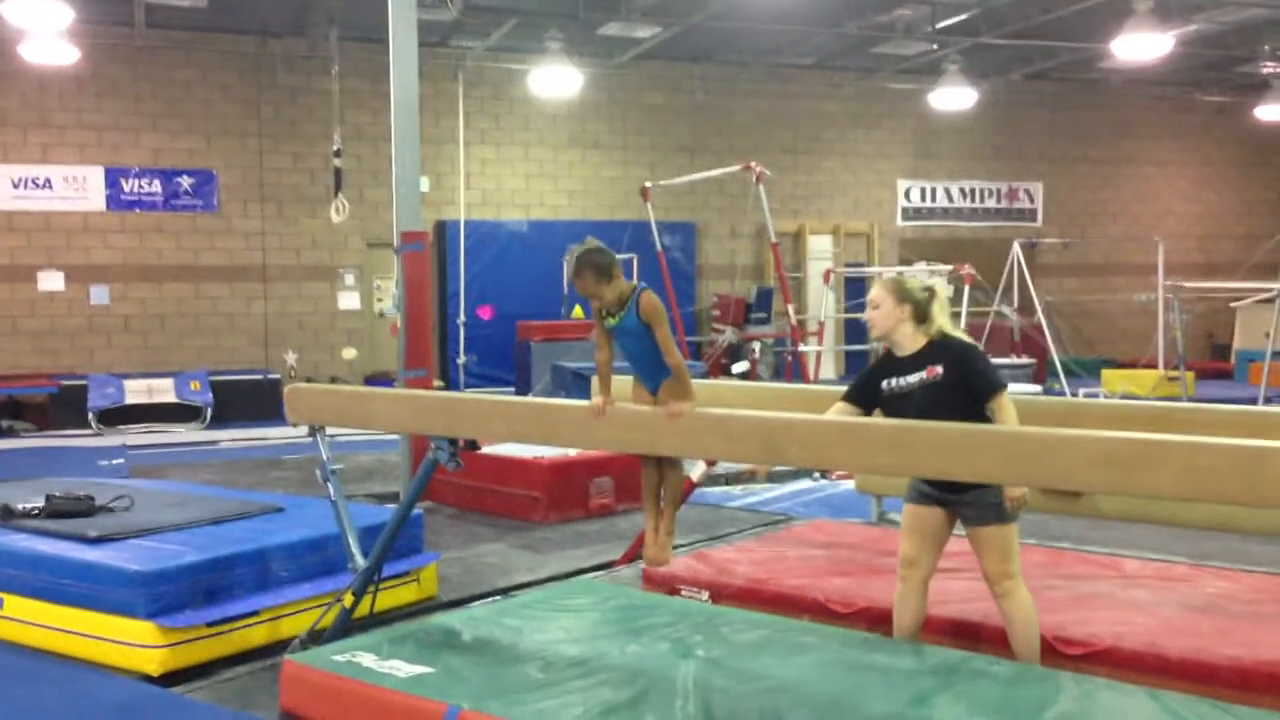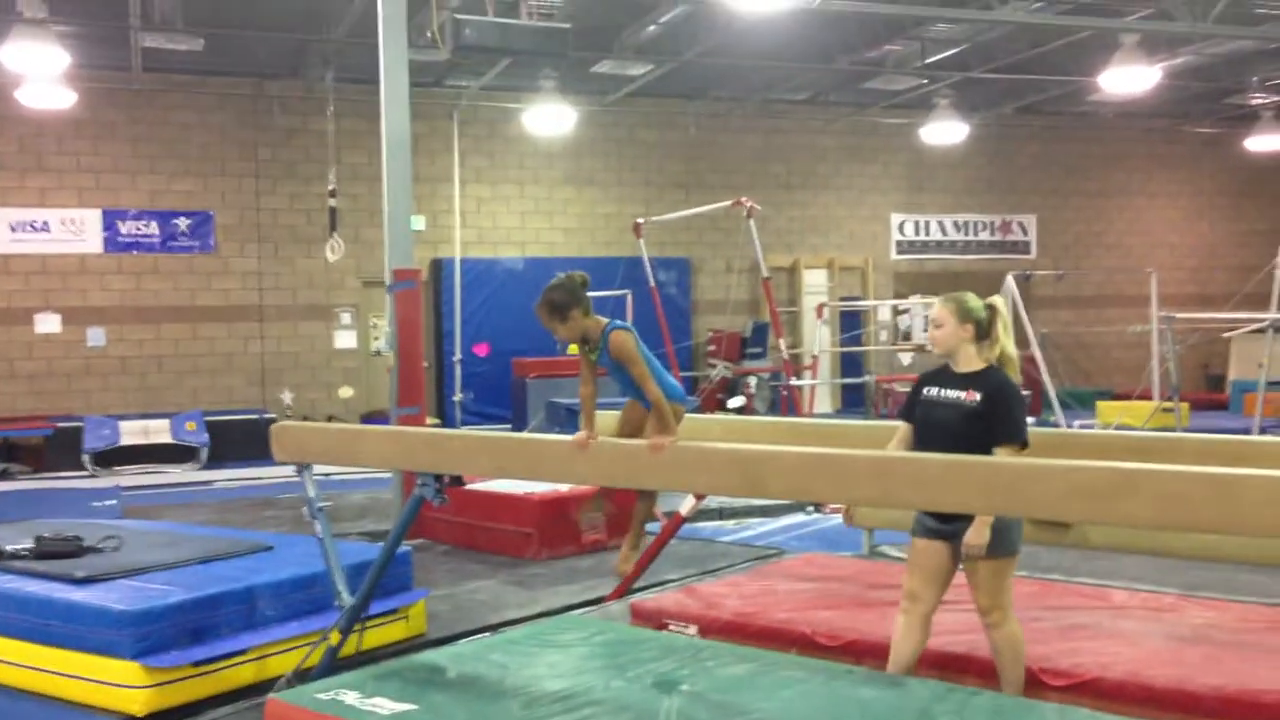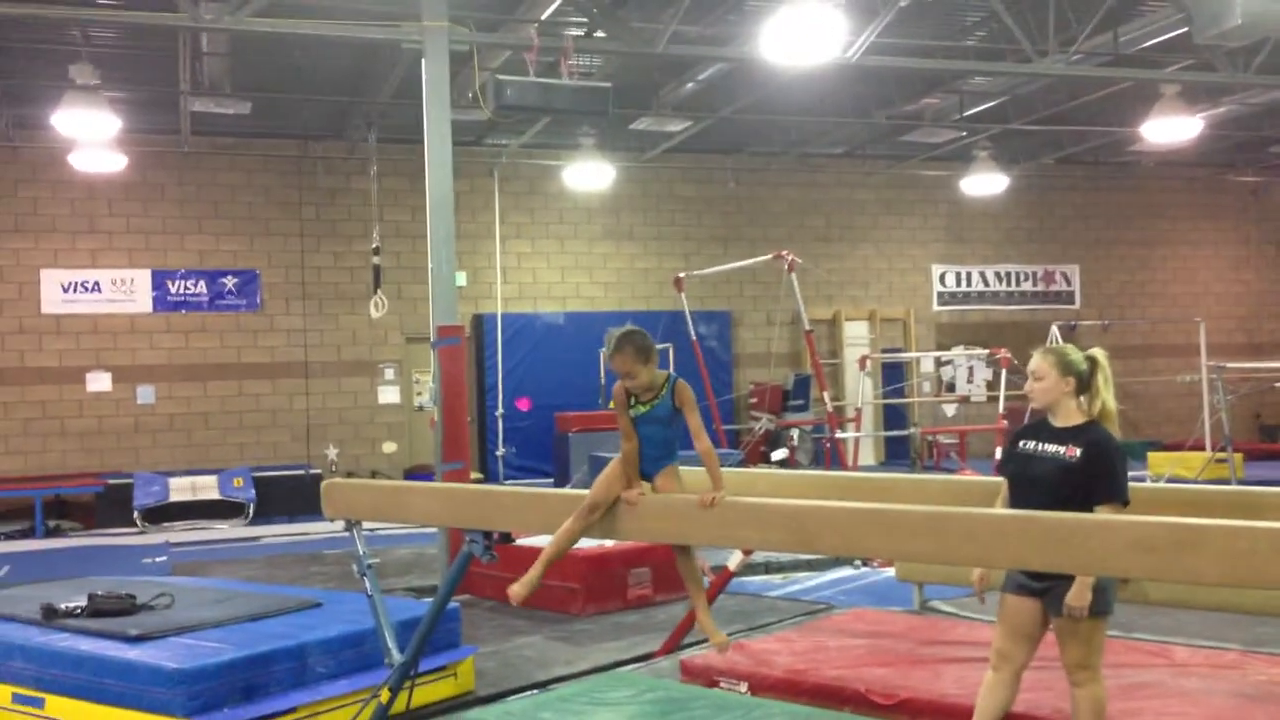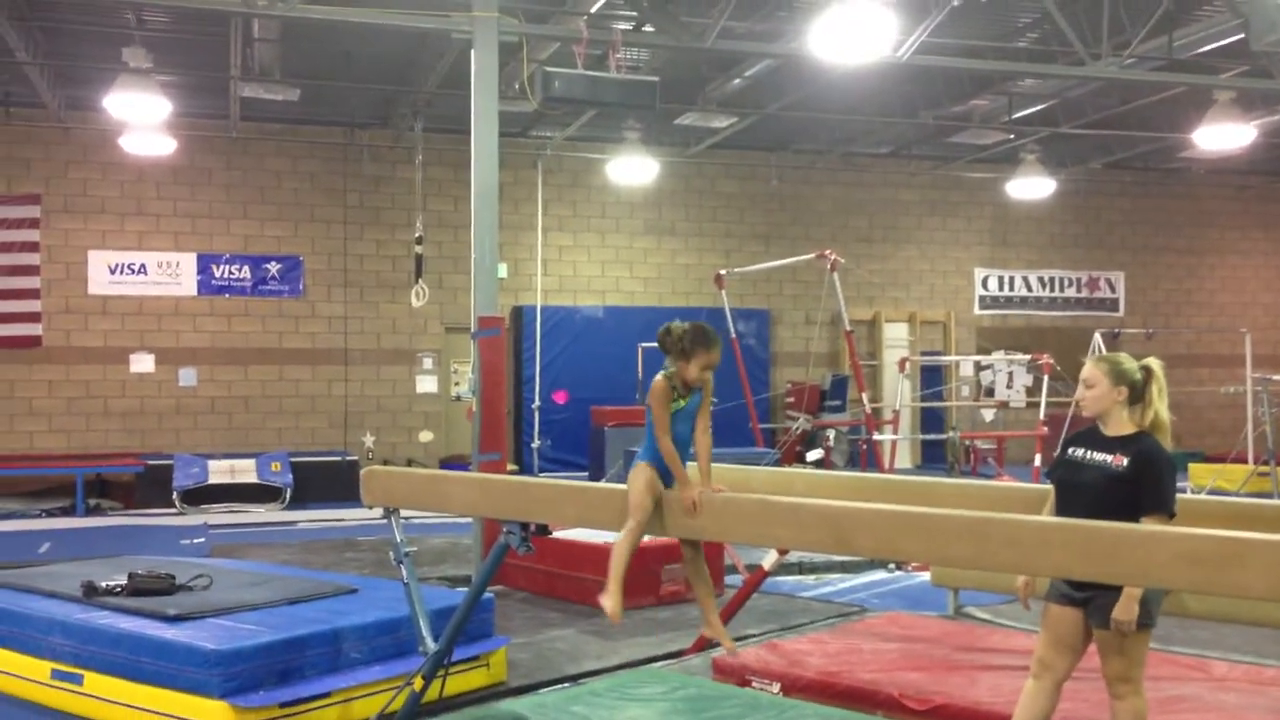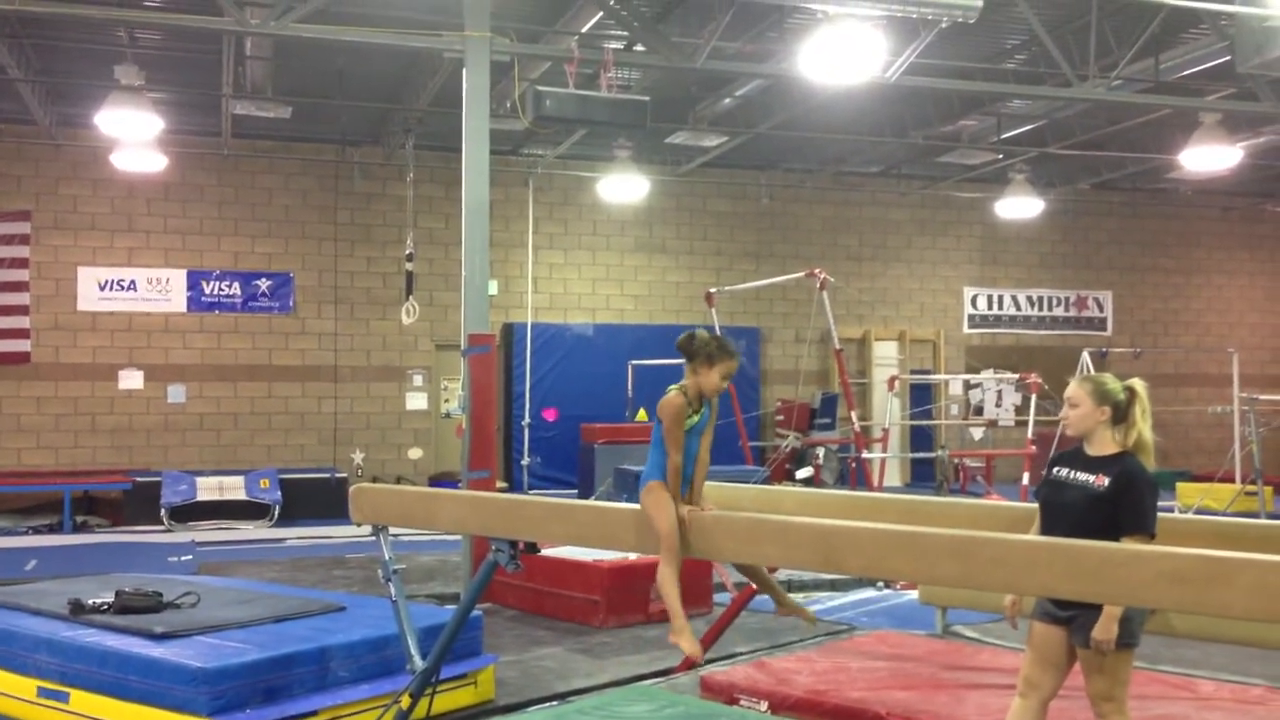
dt=1s
person 1, frame 1
left shoulder: (956, 354)
right shoulder: (882, 370)
left elbow: (1002, 409)
right elbow: (835, 419)
left hip: (980, 484)
right hip: (929, 484)
left knee: (1003, 580)
right knee: (909, 570)
person 1, frame 2
left shoulder: (1000, 388)
right shoulder: (929, 383)
right elbow: (904, 441)
left wrist: (984, 523)
left hip: (984, 518)
right hip: (933, 515)
left knee: (995, 613)
right knee: (914, 602)
person 1, frame 3
left shoulder: (1099, 444)
right shoulder: (1024, 436)
right elbow: (1006, 502)
left wrist: (1084, 582)
left hip: (1076, 575)
right hip: (1026, 570)
left knee: (1081, 672)
right knee: (1003, 660)
person 1, frame 4
left shoulder: (1149, 455)
right shoulder: (1076, 443)
right elbow: (1053, 509)
left wrist: (1132, 595)
left hip: (1119, 586)
right hip: (1069, 579)
left knee: (1123, 684)
right knee: (1044, 670)
person 1, frame 5
left shoulder: (1131, 475)
right shoulder: (1060, 463)
right elbow: (1040, 528)
left wrist: (1111, 615)
left hip: (1103, 605)
right hip: (1054, 598)
right knee: (1030, 688)
person 2, frame 1
left shoulder: (646, 301)
right shoulder: (599, 307)
left elbow: (671, 353)
right elbow: (603, 352)
left wrist: (687, 398)
right wrist: (604, 395)
left hip: (669, 377)
right hip: (642, 379)
left ankle: (668, 527)
right ankle: (651, 524)
person 2, frame 2
left shoulder: (617, 337)
right shoulder: (585, 338)
left elbow: (650, 387)
right elbow: (587, 386)
left wrist: (668, 432)
right wrist: (587, 430)
left hip: (667, 398)
right hip: (641, 397)
left ankle: (632, 543)
right ankle: (600, 498)
person 2, frame 3
left shoulder: (678, 388)
right shoulder: (621, 392)
left elbow: (701, 440)
right elbow: (629, 442)
left wrist: (718, 487)
right wrist: (631, 485)
left hip: (663, 464)
right hip: (632, 460)
right knee: (591, 507)
left ankle: (703, 615)
right ankle: (534, 573)
person 2, frame 4
left shoulder: (704, 384)
right shoulder: (661, 384)
left elbow: (702, 432)
right elbow: (663, 440)
left wrist: (705, 482)
right wrist: (684, 485)
left hip: (678, 471)
right hip: (649, 465)
left knee: (692, 548)
right knee: (639, 518)
left ankle: (712, 622)
right ankle: (612, 591)
person 2, frame 5
left shoulder: (710, 402)
right shoulder: (674, 401)
left elbow: (703, 453)
right elbow: (674, 457)
left wrist: (696, 500)
right wrist: (678, 504)
left hip: (683, 484)
right hip: (657, 483)
right knee: (672, 550)
left ankle: (781, 599)
right ankle: (680, 627)
